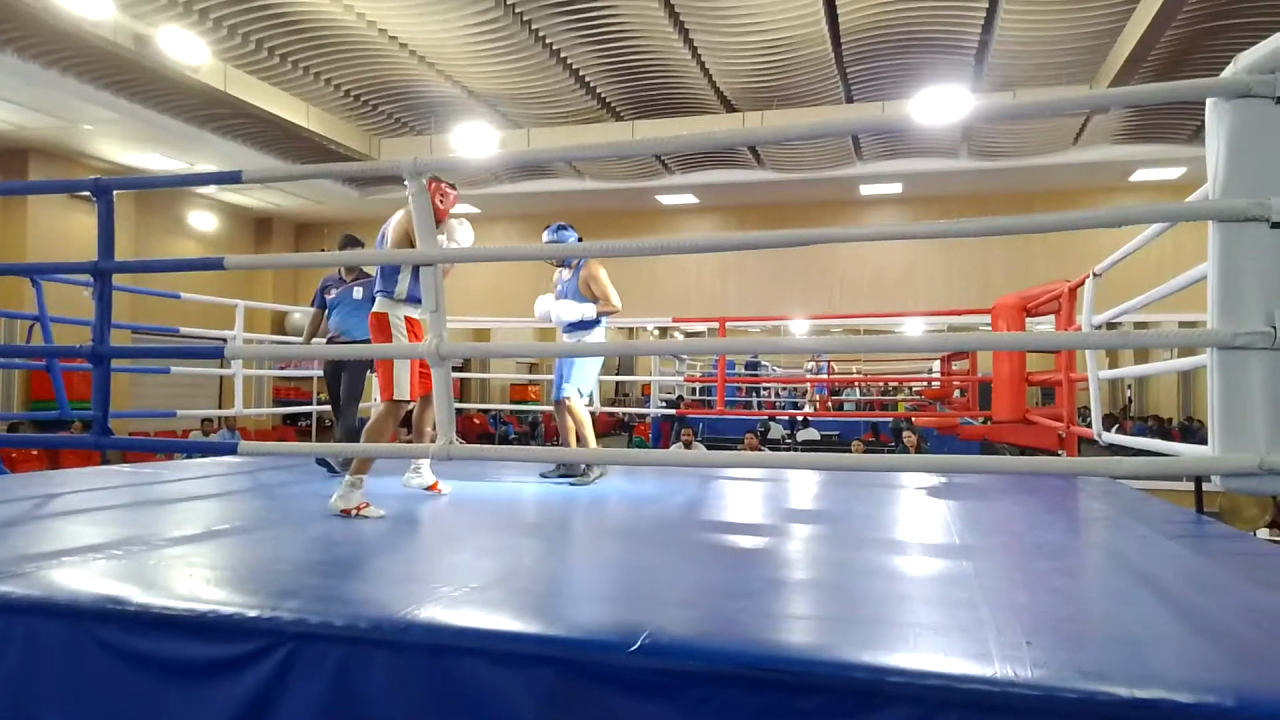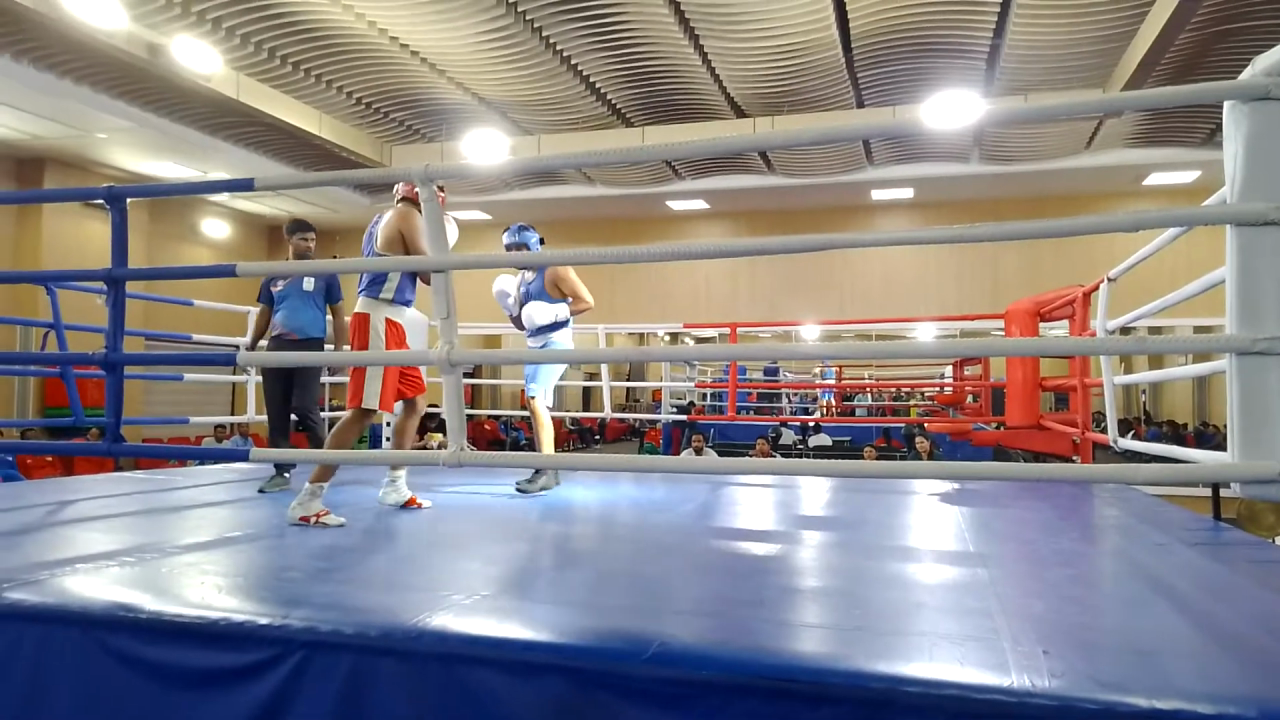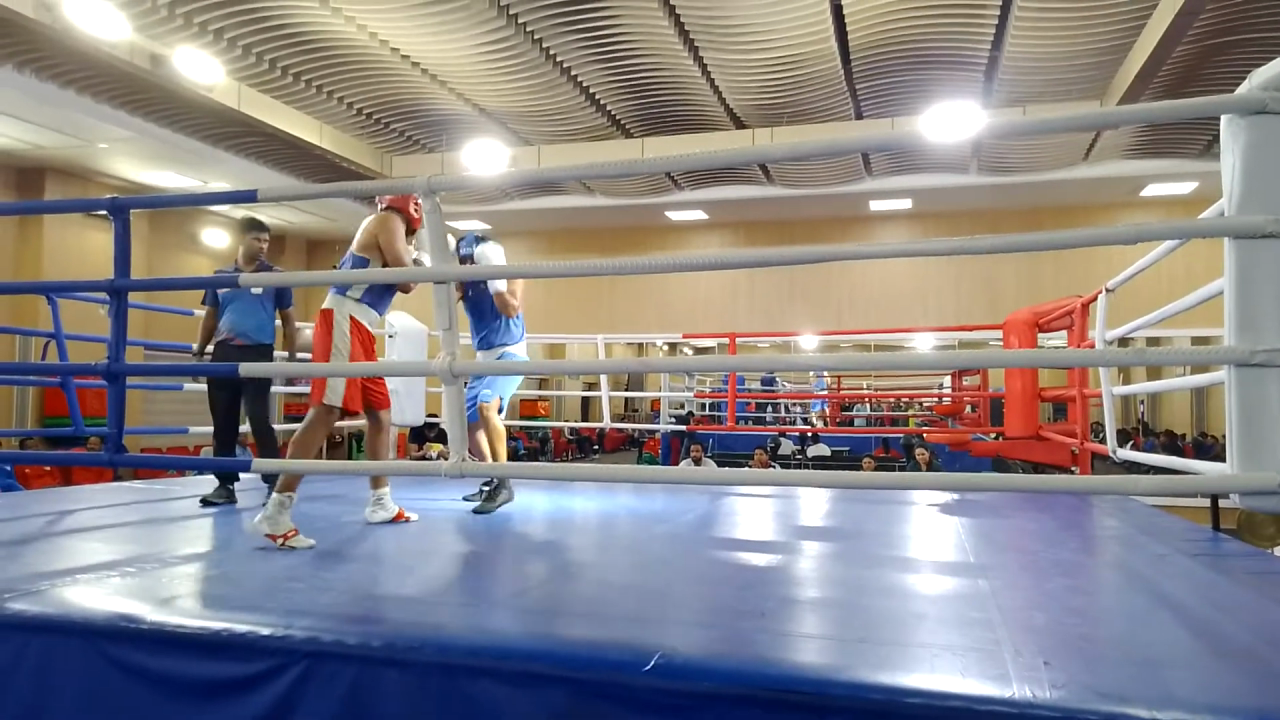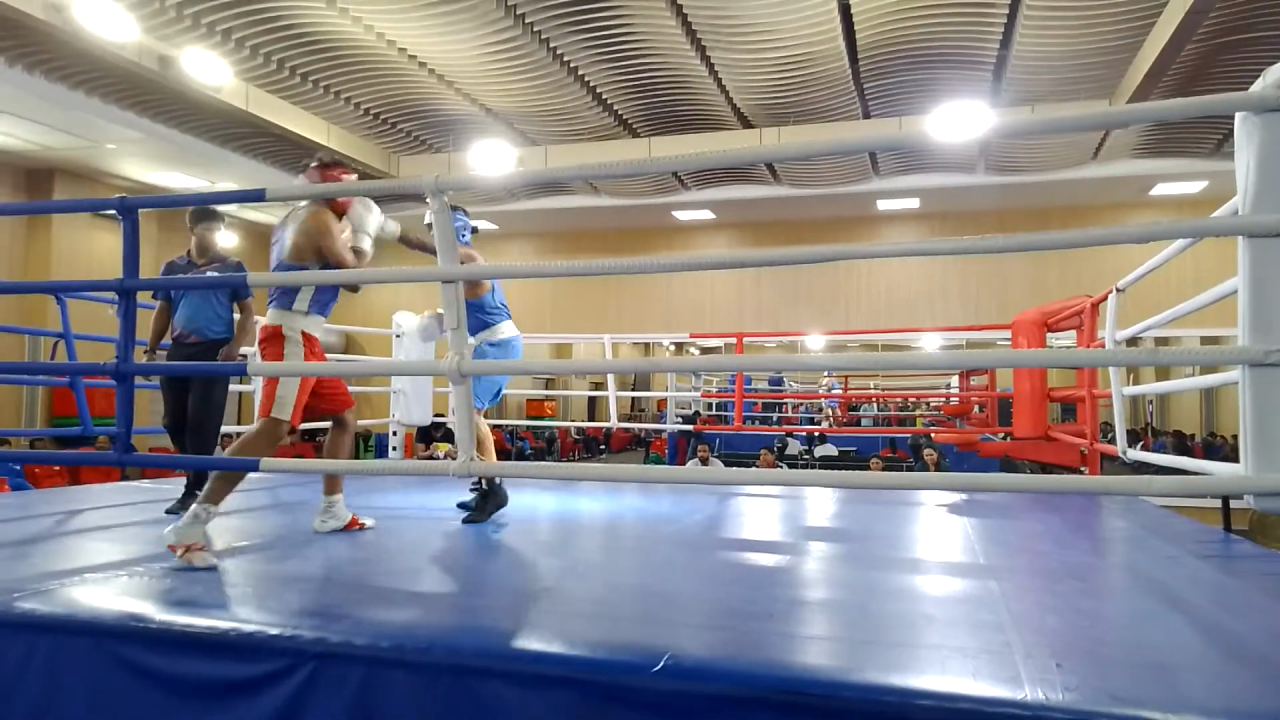
dt=1s
person 1, frame 1
left shoulder: (397, 221)
right shoulder: (416, 216)
right elbow: (437, 272)
left wrist: (442, 244)
right wrist: (456, 244)
left hip: (405, 318)
right hip: (395, 318)
left knee: (428, 393)
right knee: (395, 404)
left ankle: (419, 470)
right ankle: (349, 492)
person 1, frame 2
left shoulder: (383, 220)
right shoulder: (407, 216)
right elbow: (429, 275)
left wrist: (433, 244)
left hip: (388, 324)
right hip: (378, 321)
left knee: (415, 401)
right knee: (362, 412)
left ankle: (394, 486)
right ankle: (307, 500)
person 1, frame 3
left shoulder: (378, 229)
right shoulder: (388, 221)
right elbow: (406, 282)
left wrist: (411, 256)
right wrist: (424, 256)
left hip: (358, 329)
right hip: (343, 323)
left knee: (381, 415)
right knee: (326, 413)
left ankle: (380, 504)
right ankle: (275, 514)
person 1, frame 4
left shoulder: (298, 218)
right shoulder: (320, 219)
right elbow: (354, 279)
right wrist: (364, 236)
left hip: (301, 338)
right hip: (290, 336)
left knee: (345, 415)
right knee: (274, 428)
left ankle: (333, 511)
right ankle: (191, 526)
person 2, frame 1
left shoulder: (591, 270)
right shoulder: (559, 275)
left elbow: (615, 305)
left wrist: (578, 311)
right wrist: (551, 313)
left hip: (588, 343)
right hip: (569, 344)
left knee: (570, 399)
right knee: (560, 403)
left ankle: (595, 463)
right ankle: (571, 463)
person 2, frame 2
left shoulder: (556, 270)
right shoulder: (520, 279)
left elbow: (587, 301)
left wrist: (553, 313)
right wrist: (509, 306)
left hip: (555, 343)
right hip: (534, 346)
left knee: (534, 398)
right knee: (537, 404)
left ankle: (546, 469)
right ankle: (547, 469)
person 2, frame 3
left shoulder: (509, 276)
right shoulder: (465, 283)
left elbow: (510, 310)
left wrist: (495, 277)
left hip: (510, 357)
right hip: (484, 361)
left knee: (487, 408)
right knee: (473, 423)
left ankle: (502, 483)
right ankle: (492, 481)
person 2, frame 4
left shoulder: (464, 256)
right shoulder: (461, 263)
left elbow: (432, 246)
right wrist: (445, 321)
left hip: (498, 344)
right hip: (491, 345)
left knee: (468, 411)
right knee: (471, 413)
left ankle: (491, 489)
right ankle: (490, 485)
person 3, frame 1
left shoulder: (371, 283)
right shoulder: (327, 283)
right elbow: (317, 316)
right wrist: (304, 345)
left knee: (348, 402)
right knee: (338, 405)
left ankle: (341, 455)
person 3, frame 2
left shoulder: (325, 275)
right shoulder: (273, 276)
left elbow: (338, 314)
right elbow: (264, 315)
left wrist: (339, 350)
right wrist: (251, 347)
left hip: (310, 348)
right hip: (277, 349)
left knee: (305, 407)
right knee: (277, 414)
right ankle: (282, 472)
person 3, frame 3
left shoulder: (276, 276)
right shoulder: (221, 276)
left elbow: (288, 320)
right elbow: (209, 317)
left wrist: (292, 358)
right wrist: (198, 353)
left hip: (258, 355)
right hip: (223, 355)
left knee: (260, 421)
right knee: (223, 424)
left ankle: (275, 482)
right ankle: (225, 485)
person 3, frame 4
left shoulder: (232, 267)
right shoulder: (172, 268)
left elbow: (247, 311)
right elbow: (162, 311)
left wrist: (235, 345)
right wrist: (151, 350)
left hip: (213, 351)
right hip: (178, 351)
left knee: (202, 424)
right knee: (173, 421)
left ankle: (195, 490)
right ankle: (199, 473)
